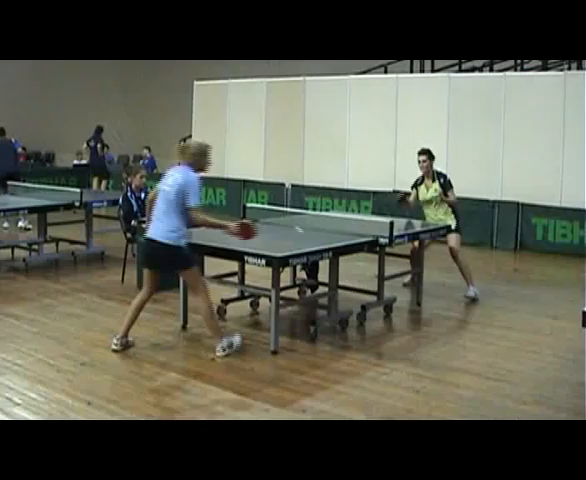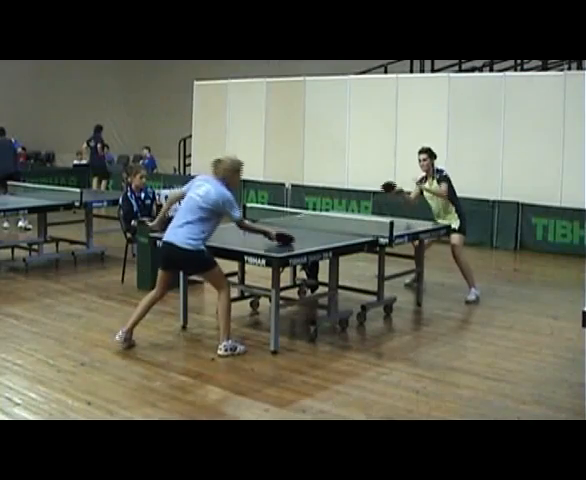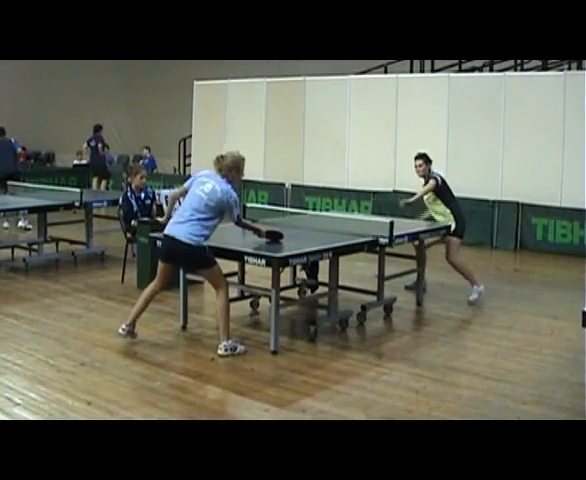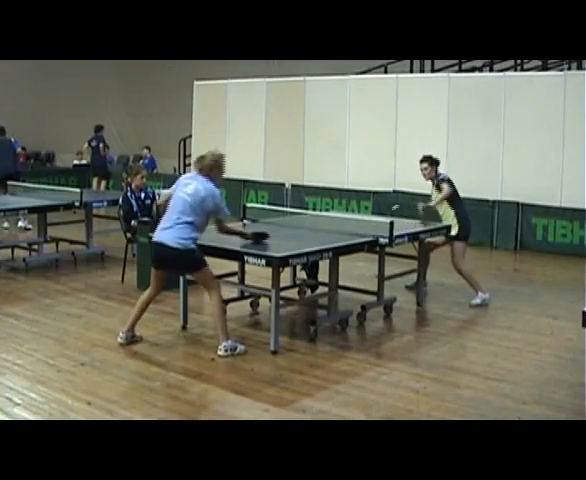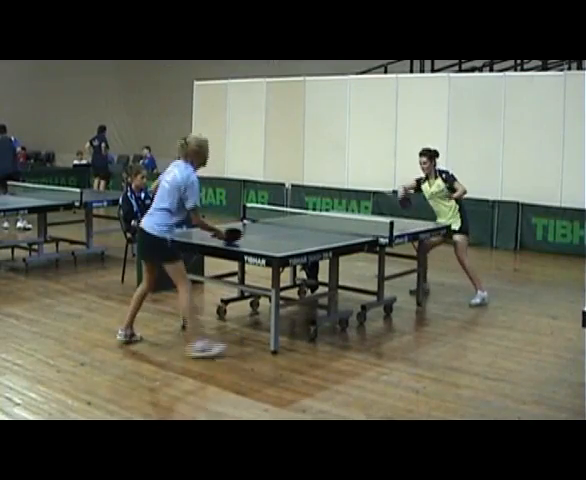
dt=0.2s
person 1, frame 1
left shoulder: (172, 171)
right shoulder: (191, 179)
left elbow: (152, 199)
right elbow: (197, 219)
left wrist: (150, 220)
right wrist: (226, 226)
left hip: (151, 240)
right hip: (171, 243)
left knee: (147, 291)
right knee: (201, 291)
left ankle: (120, 338)
right ankle: (223, 343)
person 1, frame 2
left shoulder: (201, 180)
right shoulder: (224, 196)
left elbow: (173, 198)
right elbow: (243, 225)
left wrist: (158, 220)
right wrist: (267, 232)
left hip: (169, 242)
right hip: (191, 249)
left knee: (159, 290)
right knee: (223, 288)
left ankle: (126, 333)
right ankle: (226, 343)
person 1, frame 3
left shoulder: (202, 175)
right shoulder: (229, 194)
left elbow: (175, 195)
right elbow: (239, 222)
left wrist: (167, 217)
right wrist: (257, 229)
left hip: (170, 237)
right hip: (192, 245)
left knee: (158, 283)
right knee: (221, 287)
left ankle: (128, 325)
right ankle: (225, 343)
person 1, frame 4
left shoulder: (185, 179)
right shoulder: (212, 193)
left elbow: (163, 203)
right elbow: (222, 228)
right wrist: (243, 234)
left hip: (159, 242)
right hip: (181, 247)
left knee: (154, 288)
right knee: (213, 289)
left ankle: (127, 332)
right ankle: (225, 343)
person 1, frame 5
left shoulder: (175, 166)
right shoulder: (191, 178)
left elbow: (153, 189)
right elbow: (195, 219)
right wrist: (216, 230)
left hip: (146, 229)
right hip: (160, 235)
left knee: (147, 283)
right knee: (184, 286)
left ankle: (126, 331)
right ankle: (198, 343)
person 2, frame 1
left shoulder: (442, 178)
right shoulder: (418, 182)
left elbow: (453, 200)
right elbow: (412, 203)
left wrist: (443, 197)
right wrist: (406, 200)
left hip: (448, 221)
right hip: (431, 222)
left knee: (454, 251)
right knee: (414, 250)
left ankle: (472, 287)
person 2, frame 2
left shoulder: (441, 174)
right shoulder: (423, 180)
left elbow: (444, 193)
right elbow: (413, 197)
left wrist: (425, 187)
right wrist: (398, 191)
left hip: (455, 219)
right hip: (440, 220)
left knee: (457, 253)
left ankle: (473, 289)
right ankle: (418, 278)
person 2, frame 3
left shoulder: (434, 176)
right shoulder: (428, 182)
left elbow: (430, 187)
left wrist: (411, 200)
left hip: (454, 221)
right hip: (443, 223)
left knee: (452, 258)
left ankle: (477, 286)
person 2, frame 4
left shoulder: (442, 179)
right shoulder: (434, 186)
left elbow: (447, 192)
left wrist: (432, 203)
right wrist: (424, 207)
left hip: (459, 225)
right hip: (449, 225)
left knee: (457, 264)
right knee: (425, 246)
left ankle: (482, 294)
right ankle: (421, 280)
person 2, frame 5
left shoulder: (444, 175)
right shoulder: (422, 181)
left elbow: (463, 190)
right elbow: (404, 187)
left wrist: (453, 197)
right wrist: (403, 191)
left hip: (457, 220)
right hip: (442, 222)
left knee: (461, 257)
right knee: (422, 248)
left ankle: (481, 293)
right ankle: (423, 284)
